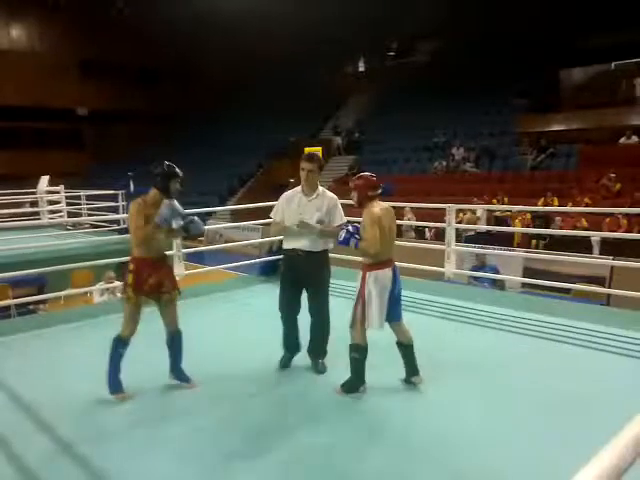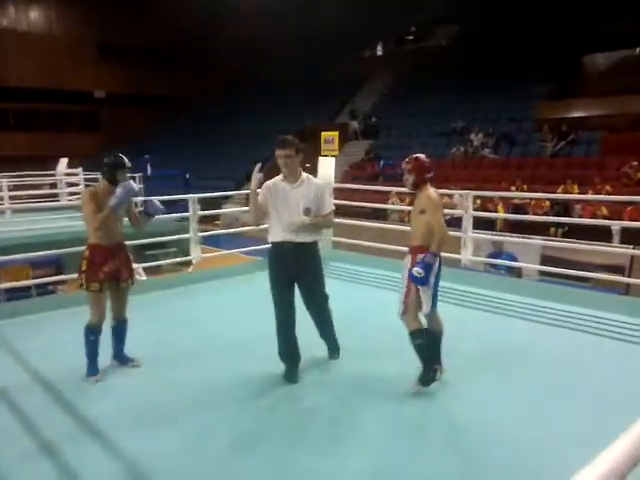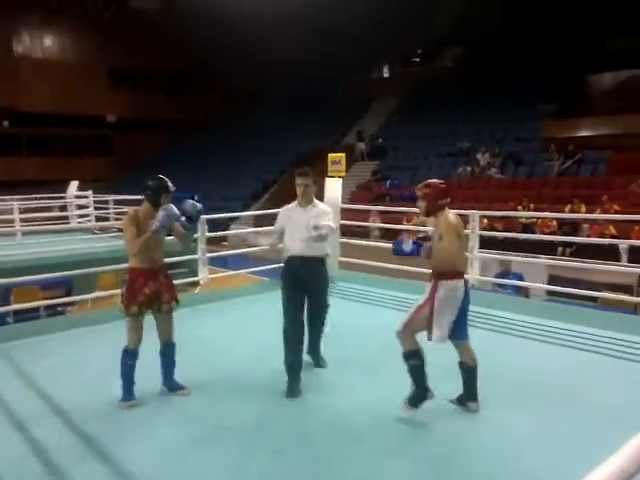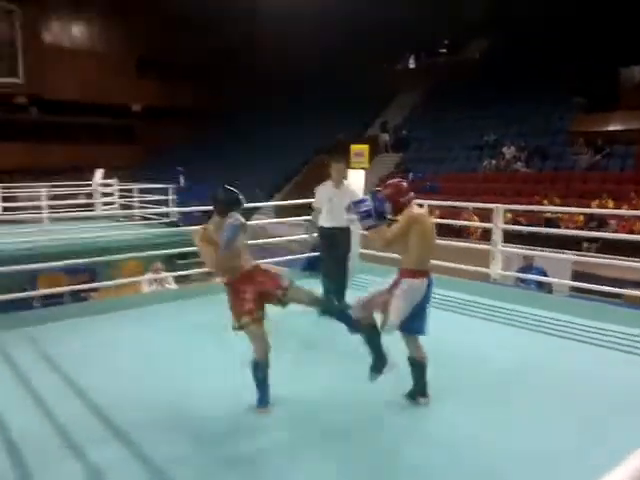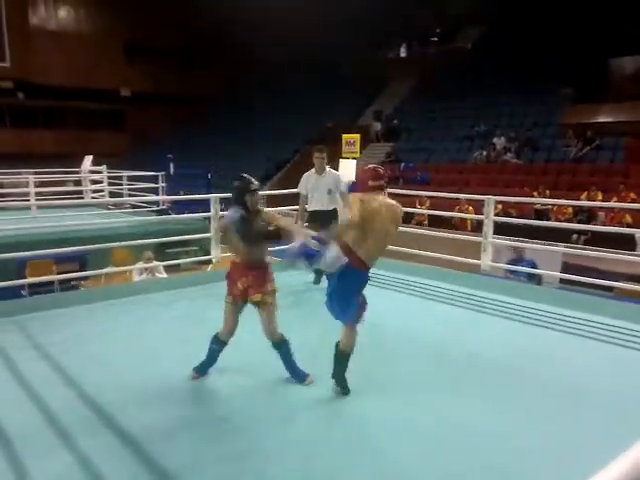
dt=1s
person 1, frame 1
left shoulder: (370, 213)
right shoulder: (387, 209)
left elbow: (372, 249)
left wrist: (351, 240)
right wrist: (359, 234)
left hip: (374, 274)
right hip: (390, 270)
left knee: (357, 326)
right knee: (396, 323)
left ankle: (357, 380)
right ankle: (413, 373)
person 1, frame 2
left shoulder: (428, 196)
right shoulder: (423, 195)
left elbow: (441, 231)
left wrist: (427, 259)
left hip: (422, 258)
right hip: (422, 257)
left knee: (408, 313)
right knee: (429, 311)
left ankle: (429, 367)
right ankle: (434, 361)
person 1, frame 3
left shoulder: (446, 221)
right shoulder: (446, 218)
left elbow: (451, 258)
left wrist: (425, 250)
left hip: (445, 286)
right hip: (457, 284)
left knee: (406, 333)
right knee: (461, 343)
left ankle: (421, 388)
right ankle: (470, 397)
person 1, frame 4
left shoulder: (411, 216)
right shoulder: (419, 213)
left elbow: (382, 241)
right elbow: (398, 242)
left wrist: (368, 218)
right wrist: (381, 219)
left hip: (410, 282)
right hip: (421, 281)
left knee: (360, 310)
right knee: (411, 336)
right ankle: (420, 391)
person 1, frame 5
left shoulder: (360, 199)
right shoulder: (397, 209)
left elbow: (351, 221)
left wrist: (324, 238)
left hip: (341, 255)
right hip: (359, 271)
right knee: (349, 326)
right ankle: (339, 378)
person 2, frame 1
left shoulder: (166, 205)
right shoulder: (139, 206)
right elbow: (138, 240)
left wrist: (186, 228)
right wrist: (159, 221)
left hip: (162, 266)
right hip: (140, 269)
left knee: (173, 326)
right knee: (129, 329)
left ankle: (176, 370)
right ankle: (114, 381)
person 2, frame 2
left shoulder: (123, 194)
right shoulder: (90, 194)
left elbow: (137, 224)
right elbow: (95, 225)
left wrist: (147, 212)
right wrist: (115, 203)
left hip: (119, 253)
right hip: (97, 257)
left knee: (120, 312)
right knee: (97, 316)
left ankle: (119, 354)
right ankle: (92, 365)
person 2, frame 3
left shoulder: (165, 215)
right shoulder: (132, 217)
left elbow: (186, 240)
right elbow: (135, 249)
left wrist: (191, 221)
right wrist: (157, 226)
left hip: (161, 277)
right hip: (138, 279)
left knee: (167, 337)
right knee: (134, 341)
left ankle: (169, 381)
right ankle: (128, 392)
person 2, frame 4
left shoulder: (234, 224)
right shoulder: (201, 236)
right elbow: (215, 268)
right wrist: (225, 242)
left hip: (259, 275)
right hip: (239, 289)
left knee: (314, 299)
right knee: (262, 349)
left ankle: (361, 327)
right ankle: (263, 397)
person 2, frame 5
left shoulder: (265, 215)
right shoulder: (231, 219)
left elbow: (291, 227)
right elbow: (239, 249)
left hip: (261, 273)
right hip: (239, 273)
left knee: (271, 332)
right knee: (227, 331)
left ankle: (294, 369)
right ankle: (205, 365)
person 3, frame 1
left shoulder: (329, 200)
right shoulder: (287, 197)
left elbow: (338, 231)
right elbow: (275, 229)
left wrist: (315, 229)
right wrist: (290, 226)
left hip: (317, 258)
right hip: (291, 257)
left knee: (319, 310)
right knee: (287, 308)
left ankle: (317, 355)
right ankle: (291, 349)
person 3, frame 2
left shoulder: (316, 187)
right shoulder: (270, 187)
left elbow: (327, 221)
right elbow: (256, 219)
left wrist: (308, 221)
right wrist: (254, 190)
left hip: (307, 251)
right hip: (280, 253)
left knee: (318, 303)
right knee: (283, 311)
left ankle: (331, 342)
right ankle: (291, 362)
person 3, frame 3
left shoulder: (323, 209)
right shoulder: (286, 212)
left elbow: (327, 231)
right elbow: (278, 236)
left wrist: (316, 235)
right wrist: (274, 244)
left hip: (316, 265)
right hip: (293, 266)
left knee: (317, 314)
right knee: (292, 321)
left ankle: (315, 350)
right ankle: (293, 376)
person 3, frame 4
left shoulder: (350, 191)
right shoulder: (321, 190)
right elbow: (316, 212)
left hip: (343, 232)
right hip: (326, 231)
left knee: (341, 266)
right knee: (327, 266)
left ankle: (340, 297)
right ankle: (329, 298)
person 3, frame 5
left shoulder: (334, 176)
right shoulder: (307, 177)
left elbow: (343, 195)
right elbow: (303, 200)
right wrist: (301, 219)
left hip: (331, 214)
right hip: (314, 214)
right ankle: (318, 273)
